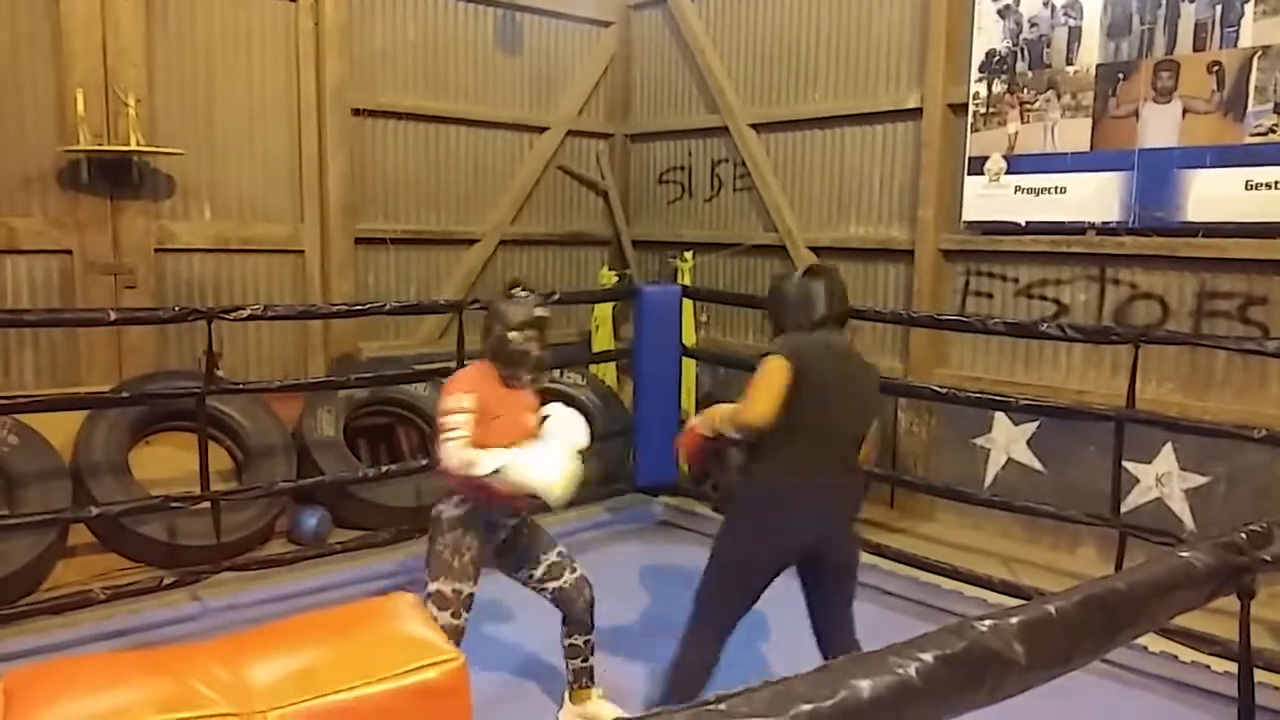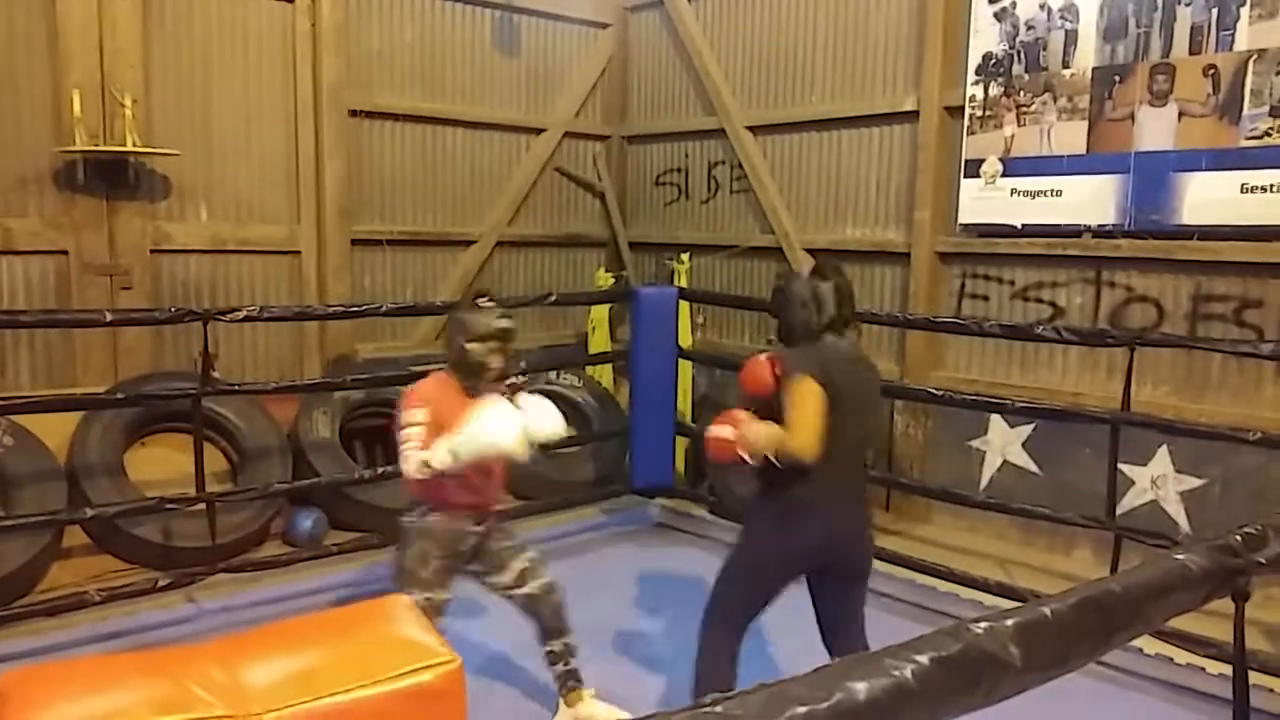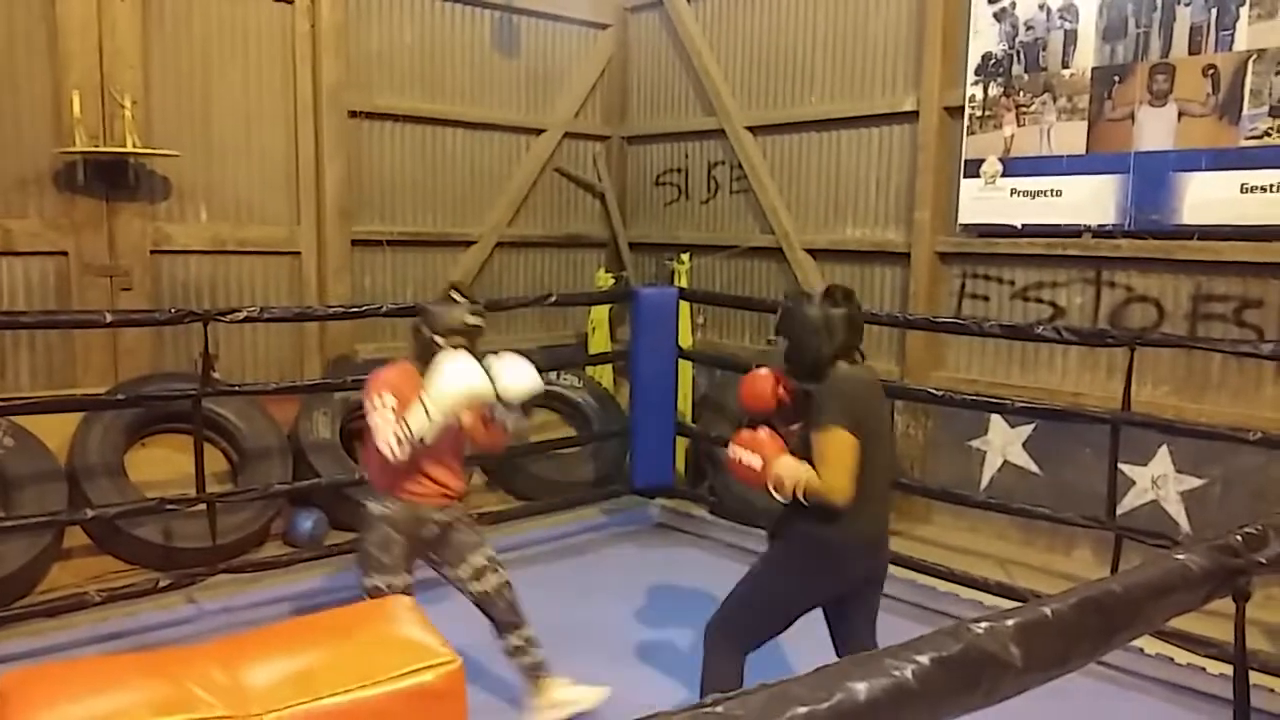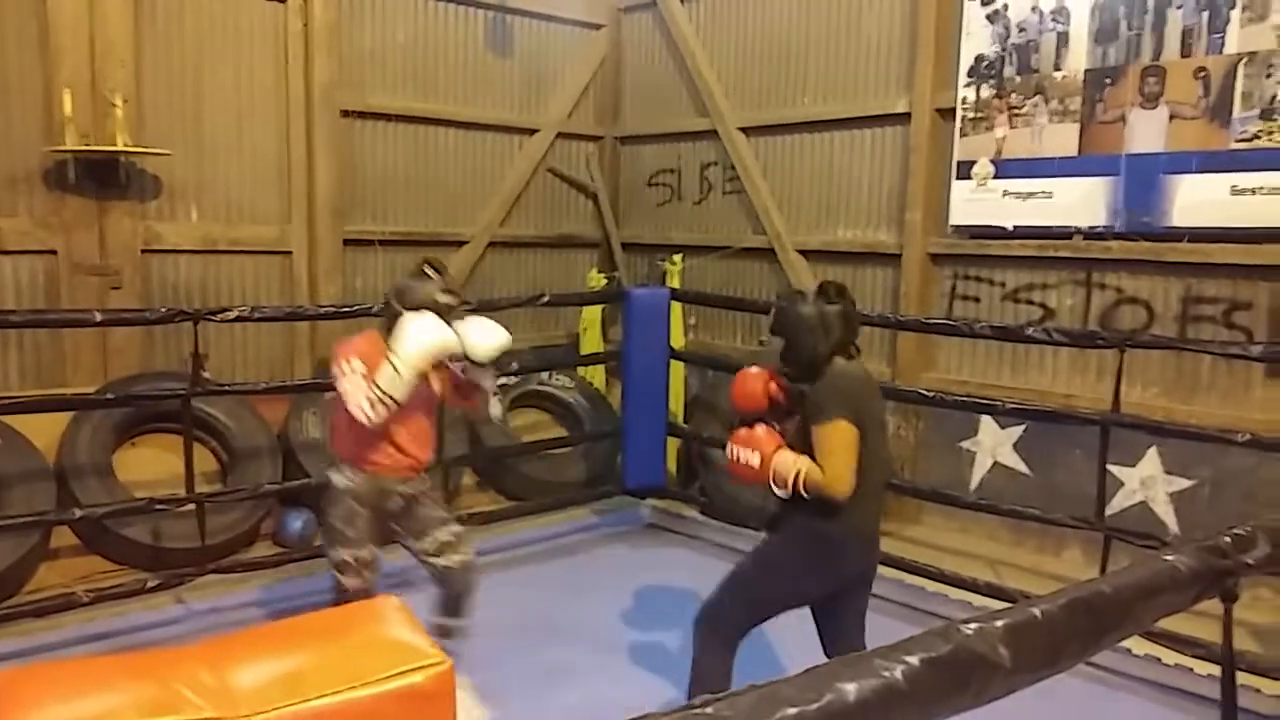
dt=0.1s
person 1, frame 1
left shoulder: (791, 350)
right shoulder: (866, 375)
left elbow: (754, 415)
left wrist: (711, 420)
left hip: (770, 506)
right hip: (834, 516)
left knee: (708, 627)
right knee: (838, 639)
person 1, frame 2
left shoulder: (810, 361)
right shoulder: (862, 366)
left elbow: (801, 448)
left wrist: (753, 435)
left hip: (794, 517)
right hip: (848, 523)
left knee: (721, 626)
right knee: (849, 647)
person 1, frame 3
left shoulder: (833, 398)
right shoulder: (864, 385)
left elbow: (836, 490)
left wrist: (782, 469)
left hip: (817, 547)
right hip: (867, 549)
left knee: (725, 637)
right knee: (860, 657)
person 1, frame 4
left shoulder: (832, 391)
right shoulder: (856, 380)
left elbow: (836, 483)
left wrist: (778, 462)
right wrist: (781, 410)
left hip: (811, 541)
right hip: (858, 544)
left knee: (714, 628)
right knee: (849, 656)
person 2, frame 1
left shoulder: (523, 388)
right shoulder: (467, 383)
right elbow: (453, 457)
right wrist: (497, 464)
left hip: (513, 520)
right hip: (465, 517)
left knee: (577, 594)
right knee: (442, 631)
person 2, frame 2
left shoulder: (495, 395)
right shoulder: (424, 396)
left elbow: (508, 451)
right elbow: (414, 466)
left wrist: (530, 427)
right wrist: (466, 444)
left hip: (483, 526)
right hip: (432, 526)
left knee: (546, 601)
person 2, frame 3
left shoulder: (466, 385)
right shoulder: (388, 381)
left elbow: (493, 437)
right elbow: (392, 450)
left wrist: (508, 401)
right wrist: (437, 405)
left hip: (446, 516)
right hip: (393, 518)
left knee: (500, 598)
person 2, frame 4
left shoulder: (435, 357)
right shoulder: (355, 350)
left elbow: (479, 401)
right elbow: (366, 413)
left wrist: (480, 362)
right wrist: (405, 364)
left hip: (411, 488)
right hip: (359, 489)
left knee: (459, 570)
right knee: (355, 600)
